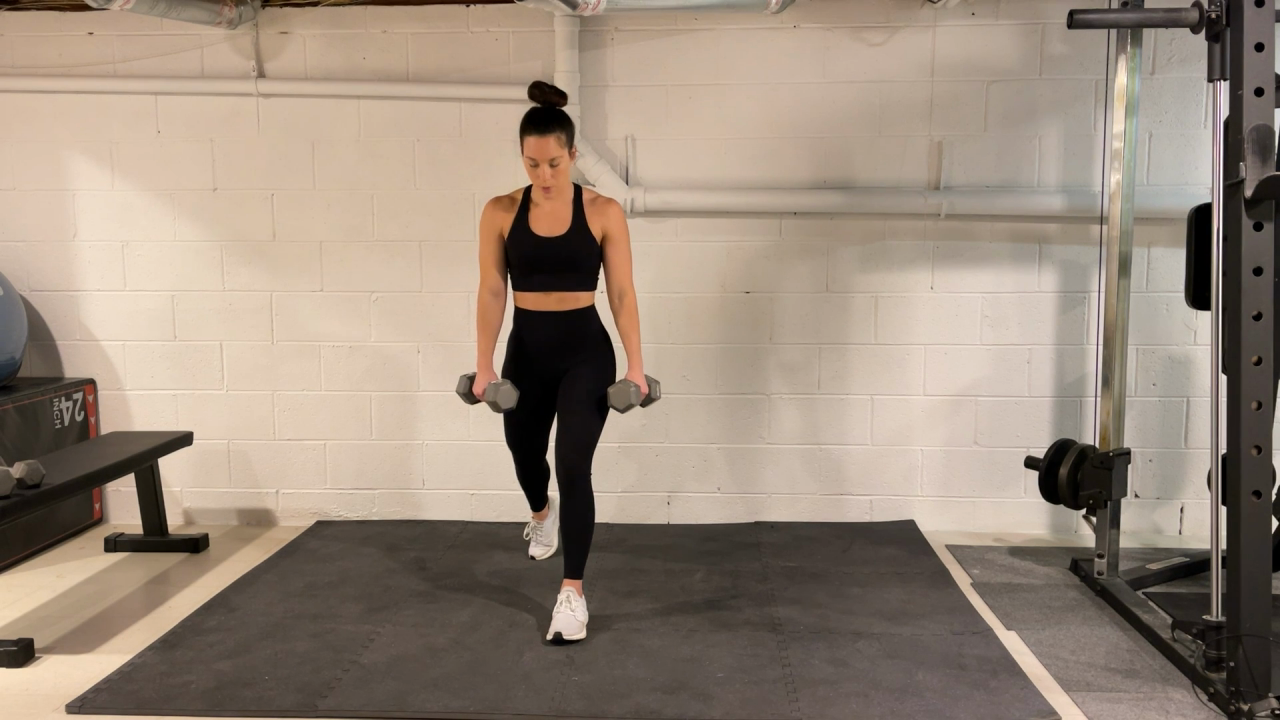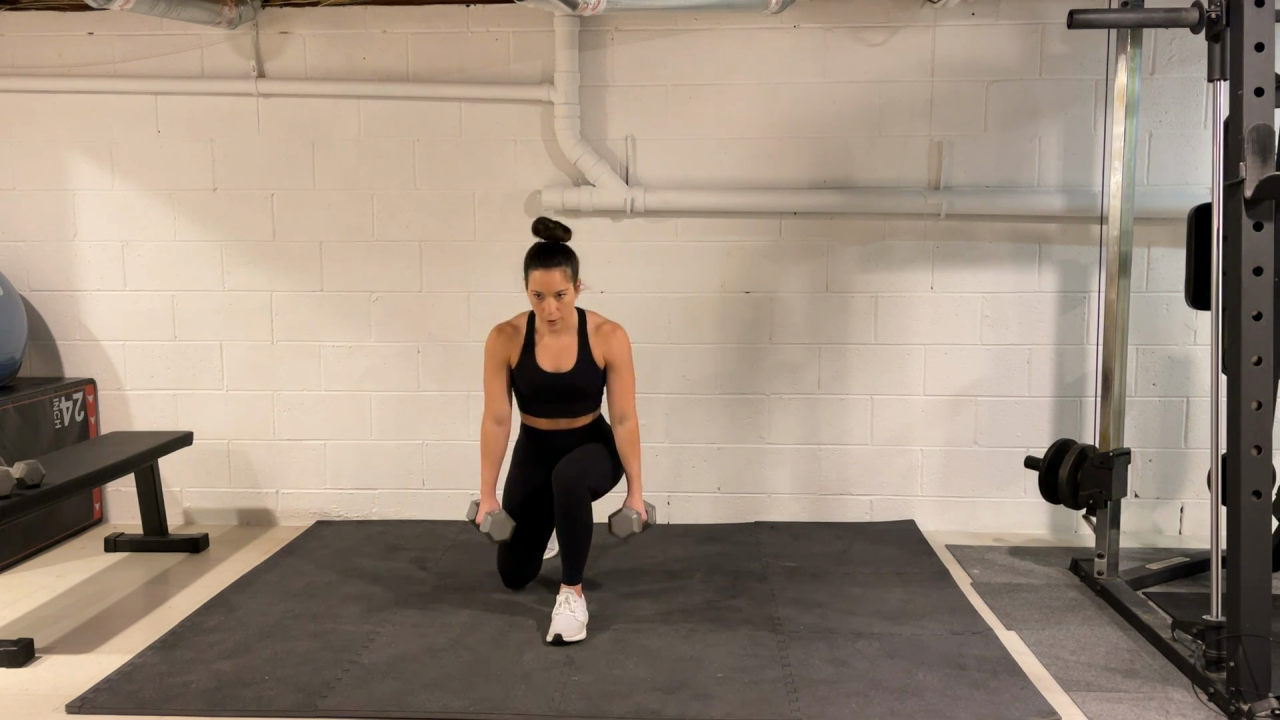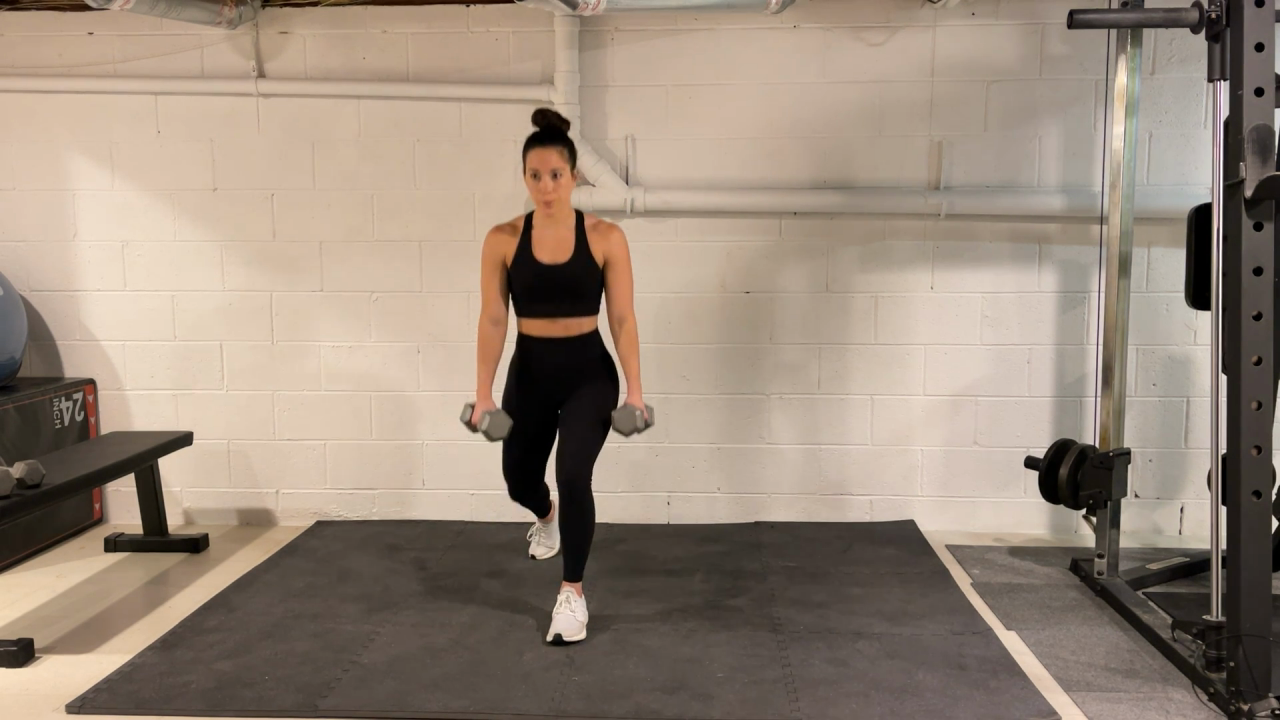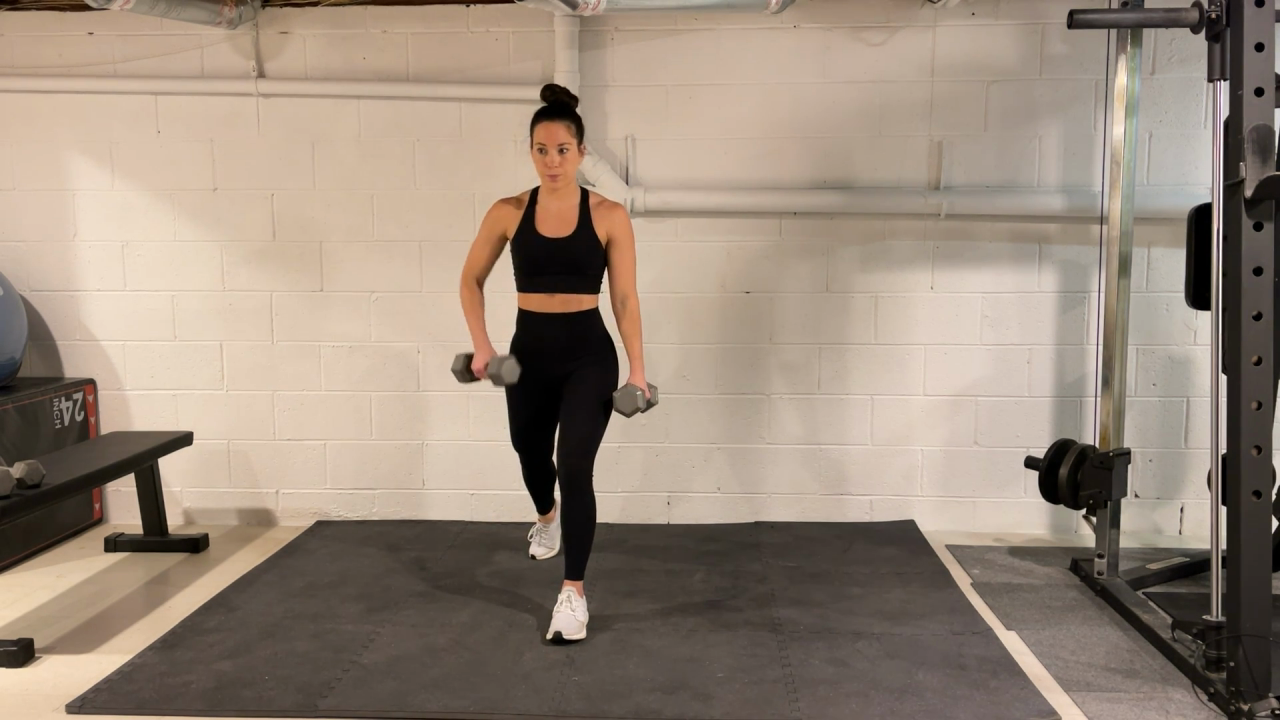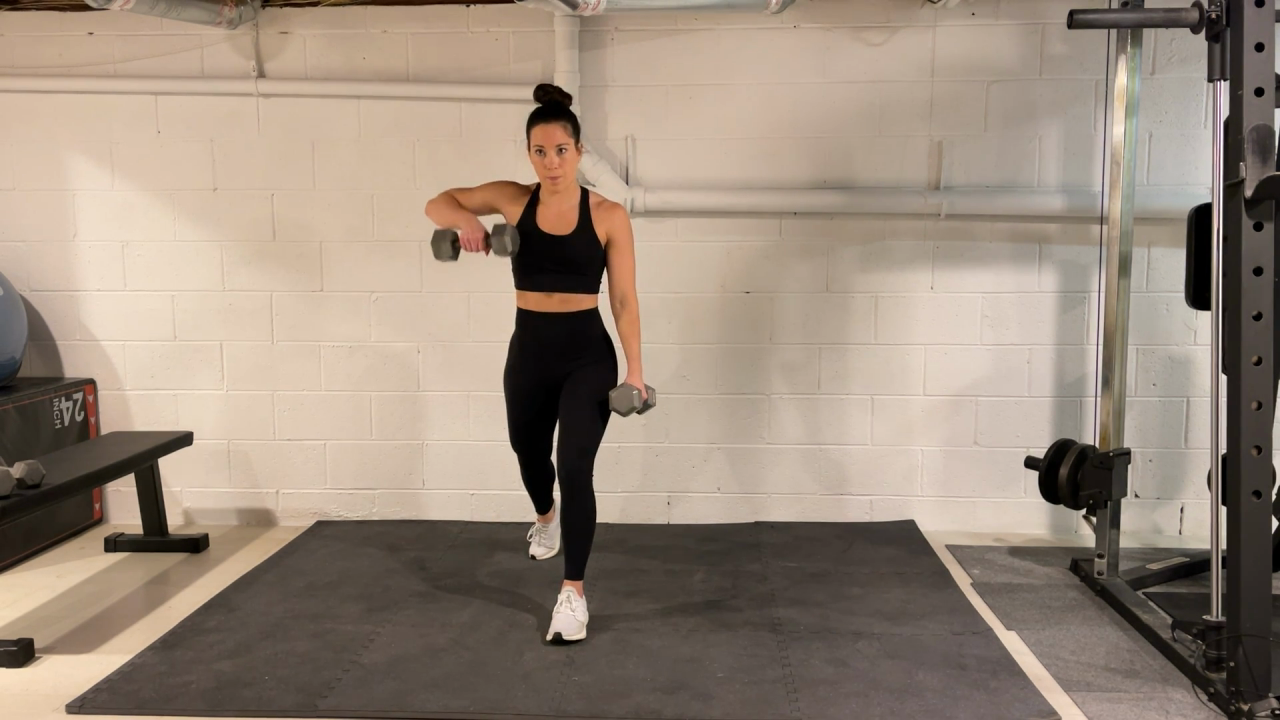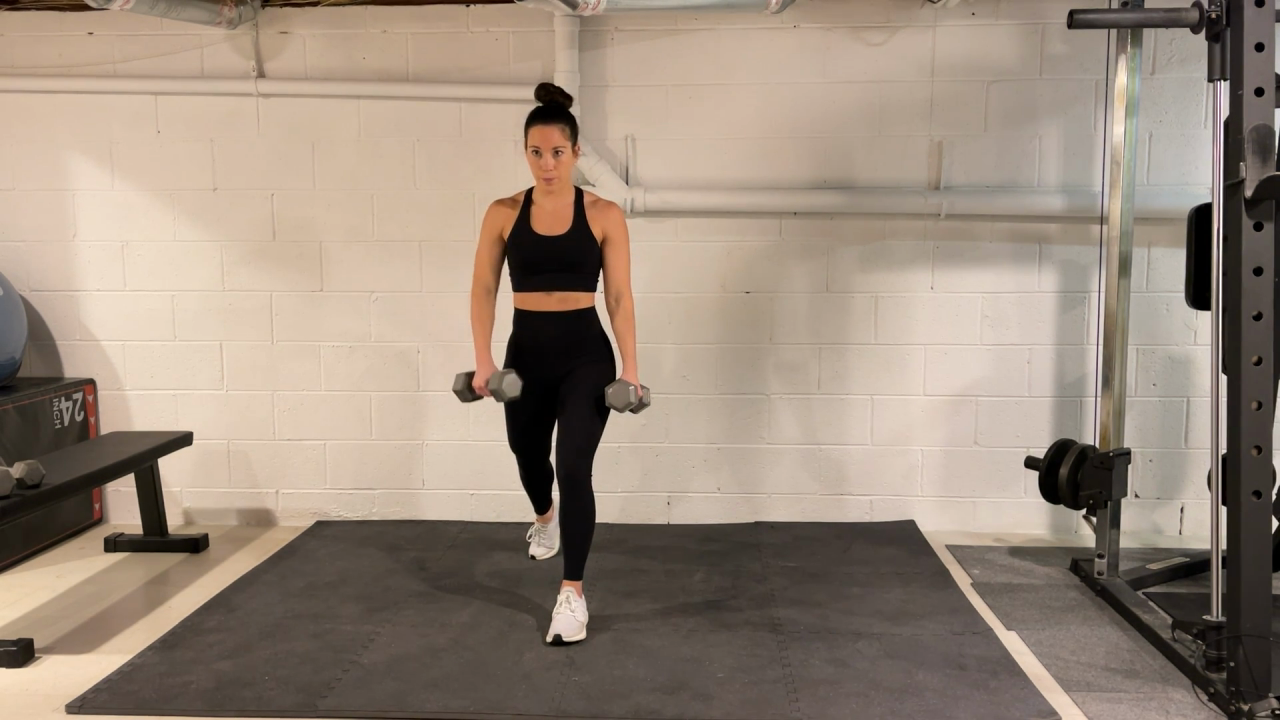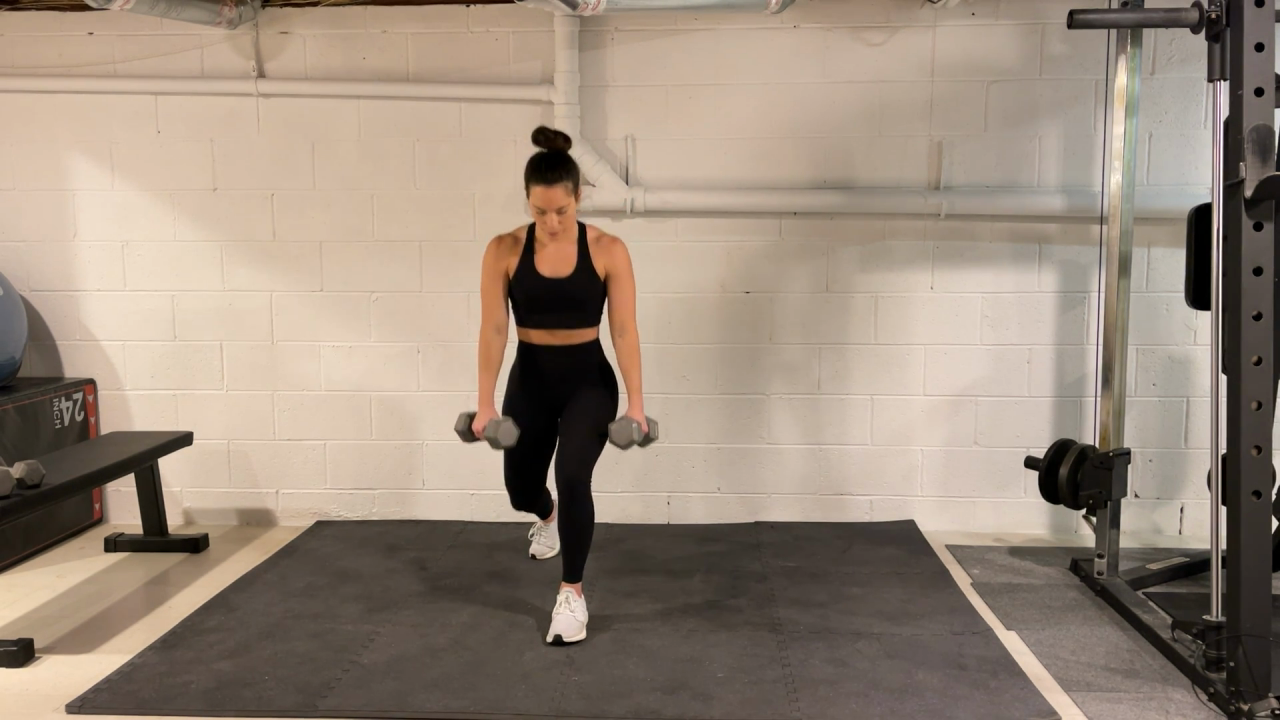
dt=0.7s
person 1, frame 1
left shoulder: (604, 212)
right shoulder: (500, 211)
left elbow: (622, 293)
right elbow: (491, 292)
left wrist: (635, 364)
right wrist: (484, 365)
left hip: (586, 351)
right hip: (526, 352)
left knee: (573, 466)
right knee: (523, 453)
left ankle: (573, 592)
right ankle: (541, 513)
person 1, frame 2
left shoulder: (609, 337)
right shoulder: (504, 338)
left elbow: (624, 419)
right elbow: (496, 420)
left wrist: (635, 489)
right wrist: (487, 493)
left hip: (591, 445)
right hip: (534, 452)
left knee: (569, 480)
right knee: (515, 573)
left ankle: (572, 594)
right ankle: (548, 524)
person 1, frame 3
left shoulder: (606, 237)
right shoulder: (503, 239)
left elbow: (622, 319)
right elbow: (492, 321)
left wrist: (634, 389)
right wrist: (483, 394)
left hip: (589, 372)
right hip: (529, 373)
left knee: (573, 475)
right knee: (519, 480)
left ankle: (573, 593)
right ankle: (547, 517)
person 1, frame 4
left shoulder: (609, 215)
right shoulder: (507, 212)
left elbow: (624, 297)
right elbow: (471, 280)
left wrist: (637, 368)
right wrist: (480, 341)
left hip: (589, 354)
right hip: (528, 353)
left knee: (575, 468)
right knee: (531, 453)
left ankle: (573, 593)
right ankle: (547, 516)
person 1, frame 5
left shoulder: (609, 215)
right shoulder: (513, 199)
left elbow: (624, 298)
right elbow: (438, 204)
left wrist: (635, 369)
right wrist: (465, 222)
left hip: (588, 355)
right hip: (528, 352)
left knee: (575, 469)
right knee: (530, 453)
left ankle: (573, 593)
right ankle: (546, 517)
person 1, frame 6
left shoulder: (604, 214)
right shoulder: (504, 213)
left elbow: (619, 296)
right elbow: (483, 290)
left wrist: (630, 366)
right wrist: (483, 359)
left hip: (585, 353)
right hip: (526, 353)
left knee: (574, 469)
right knee: (528, 455)
left ankle: (573, 593)
right ankle: (545, 518)
person 1, frame 7
left shoulder: (609, 251)
right shoulder: (504, 251)
left elbow: (624, 330)
right elbow: (493, 330)
left wrist: (635, 401)
right wrist: (485, 402)
left hip: (588, 378)
right hip: (530, 378)
left knee: (573, 476)
right knee: (521, 489)
left ankle: (572, 593)
right ankle: (548, 516)
